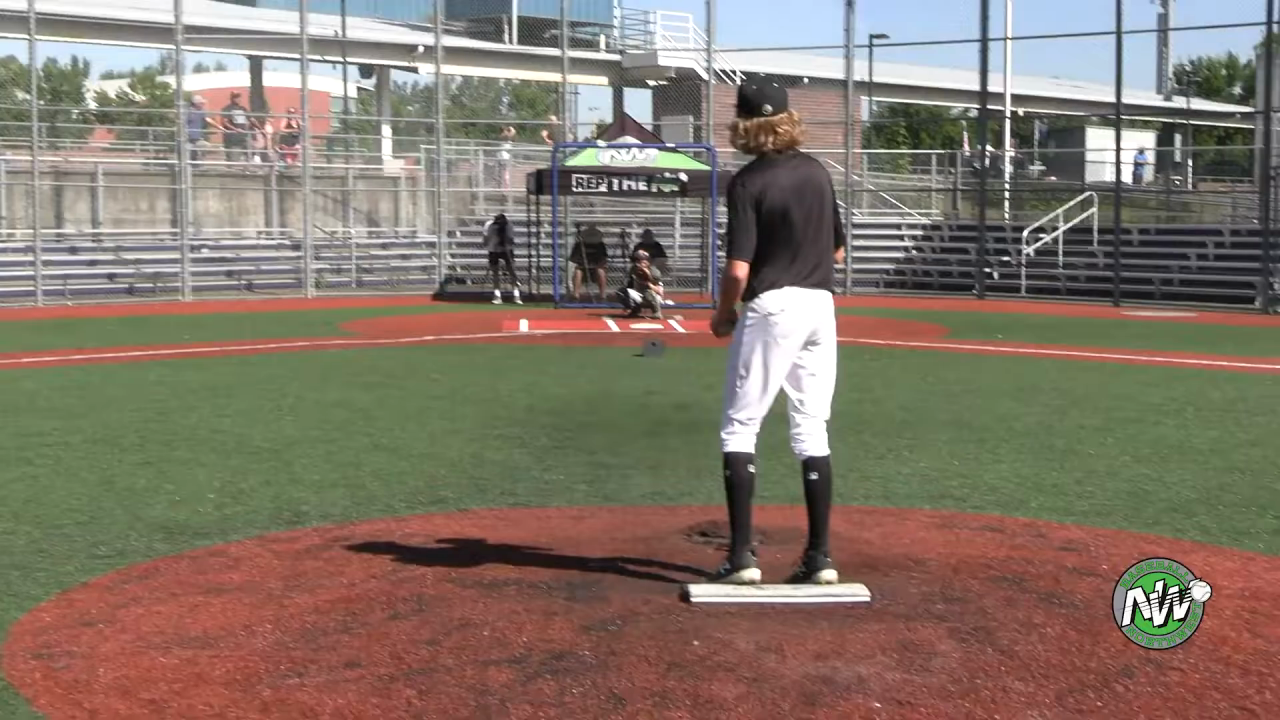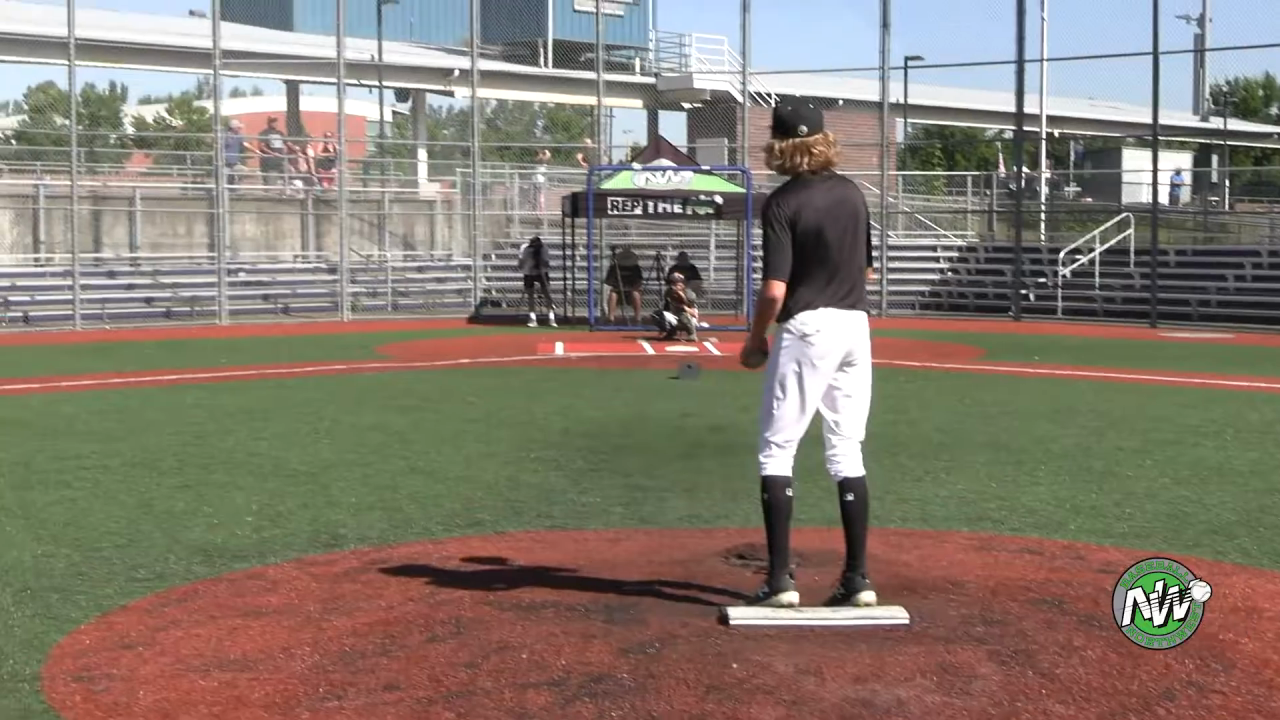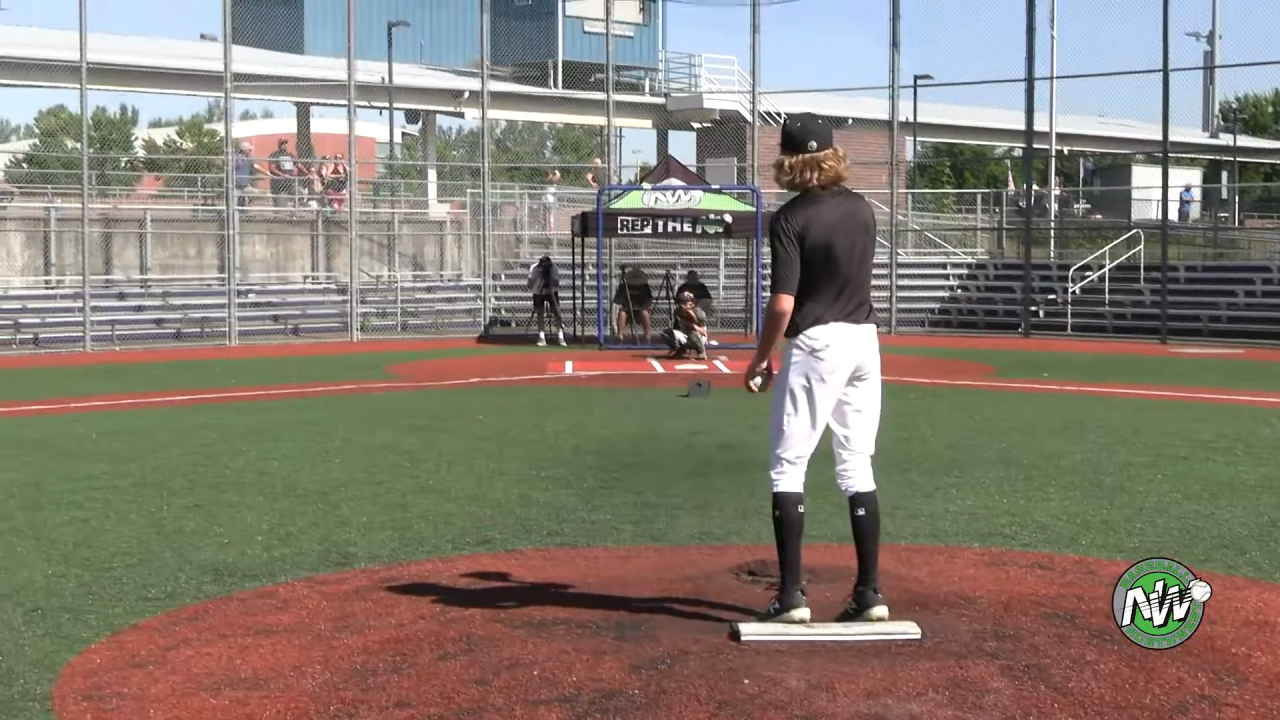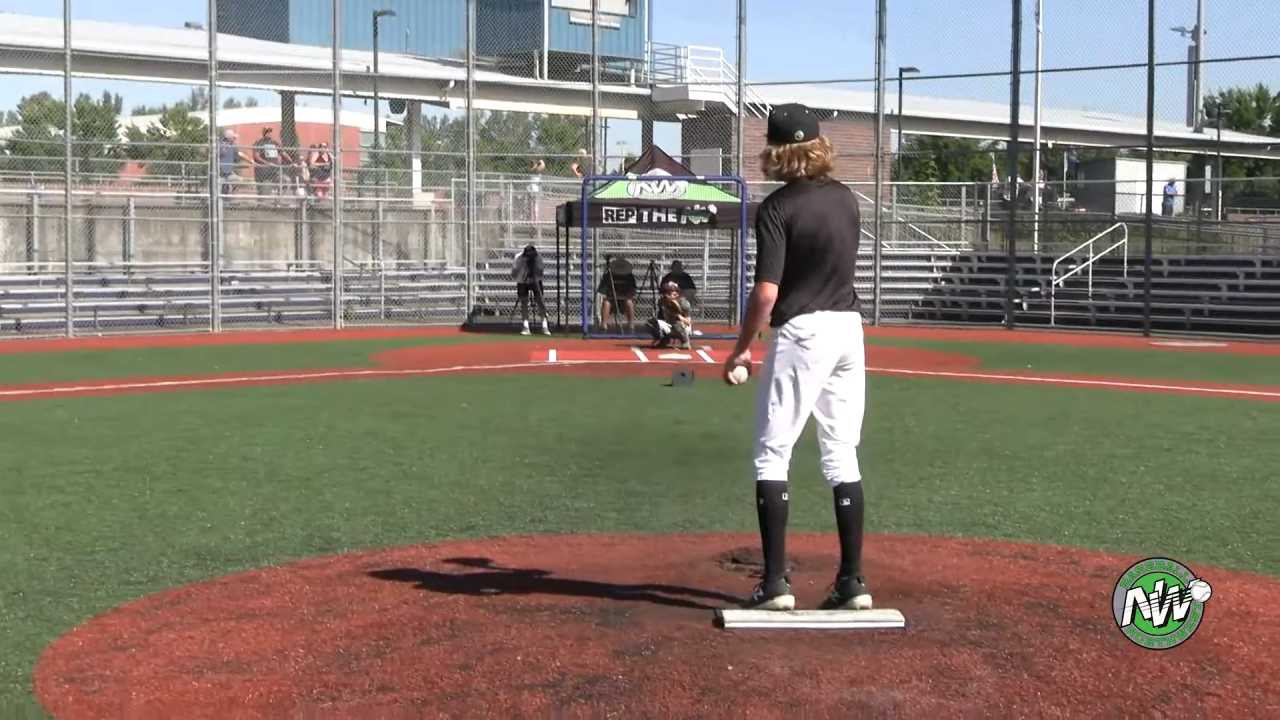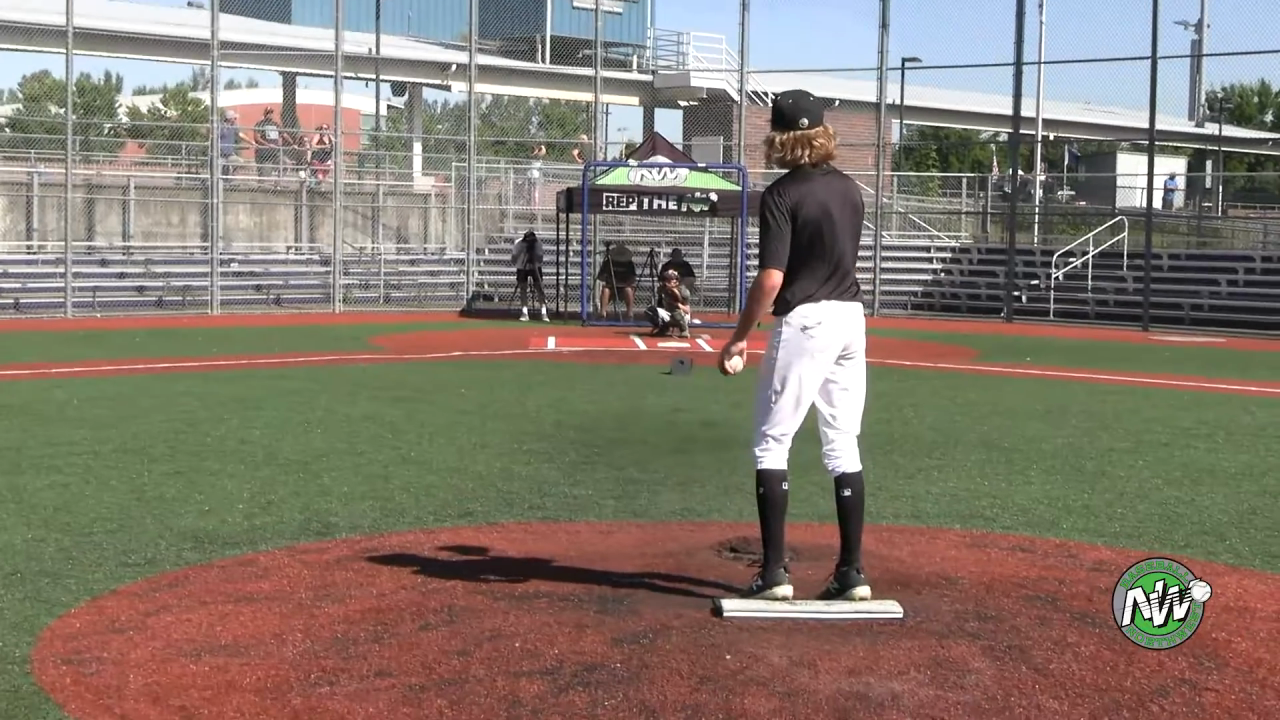
dt=0.1s
person 1, frame 1
left shoulder: (747, 182)
right shoulder: (819, 173)
left elbow: (738, 269)
right elbow: (837, 250)
left wrist: (723, 311)
left hip: (771, 308)
right hip: (820, 306)
left knee: (739, 429)
right knee: (811, 431)
left ankle: (742, 555)
right ankle: (819, 555)
person 1, frame 2
left shoulder: (782, 203)
right shoulder: (853, 194)
left elbow: (774, 290)
left wrist: (755, 339)
left hip: (806, 329)
right hip: (854, 327)
left knee: (776, 451)
right knee: (847, 452)
left ankle: (780, 578)
right ankle: (857, 576)
person 1, frame 3
left shoulder: (791, 218)
right shoulder: (861, 209)
left elbow: (783, 302)
left wrist: (761, 357)
left hip: (817, 345)
right hip: (864, 340)
left knee: (787, 467)
right knee: (857, 467)
left ankle: (791, 596)
right ankle: (869, 592)
person 1, frame 4
left shoulder: (777, 207)
right shoulder: (846, 200)
left elbow: (767, 291)
left wrist: (741, 347)
left hip: (801, 334)
right hip: (848, 329)
left knee: (772, 455)
right knee: (842, 456)
left ankle: (775, 583)
right ankle: (852, 580)
person 1, frame 5
left shoulder: (780, 194)
right shoulder: (850, 189)
left elbow: (771, 277)
left wrist: (739, 336)
left hip: (804, 323)
right hip: (850, 319)
left knee: (771, 445)
right knee: (843, 446)
left ankle: (773, 573)
right ankle: (851, 572)
